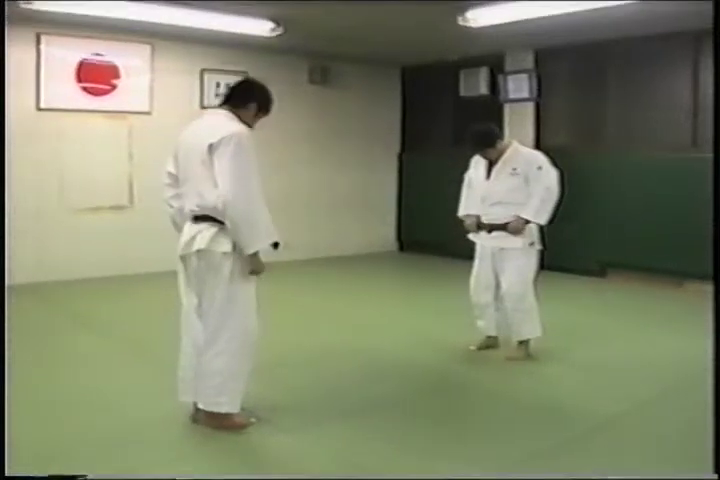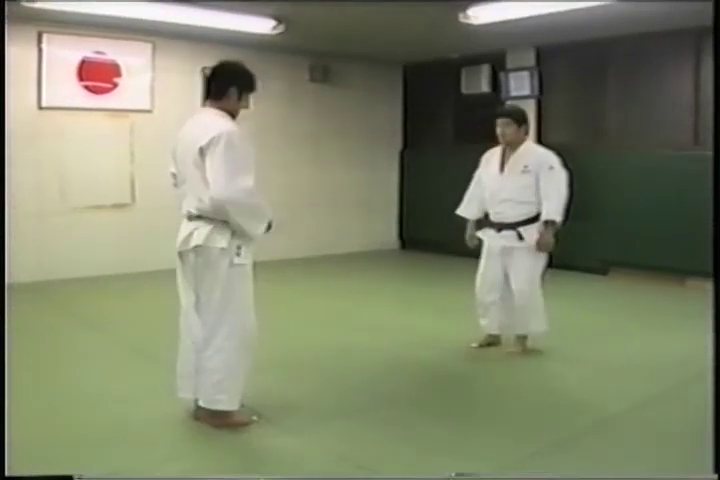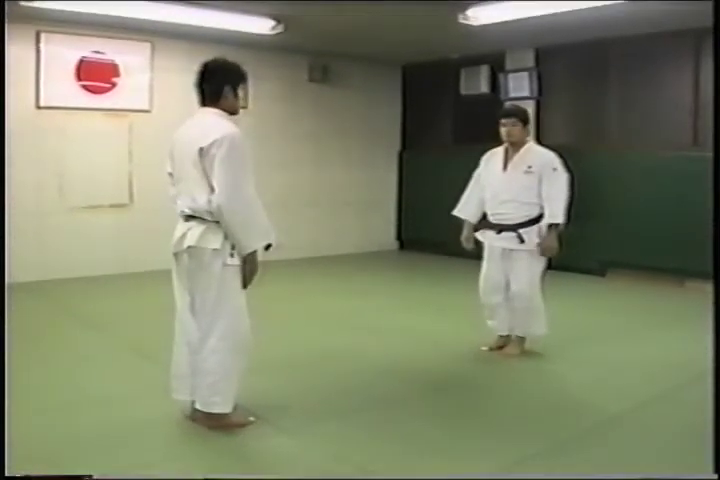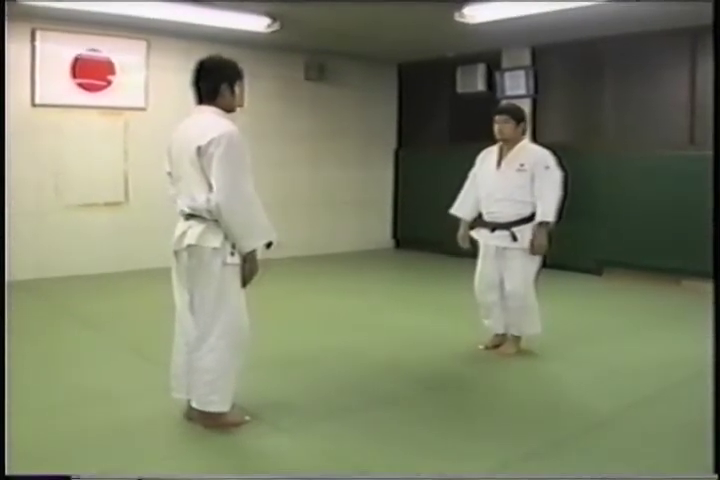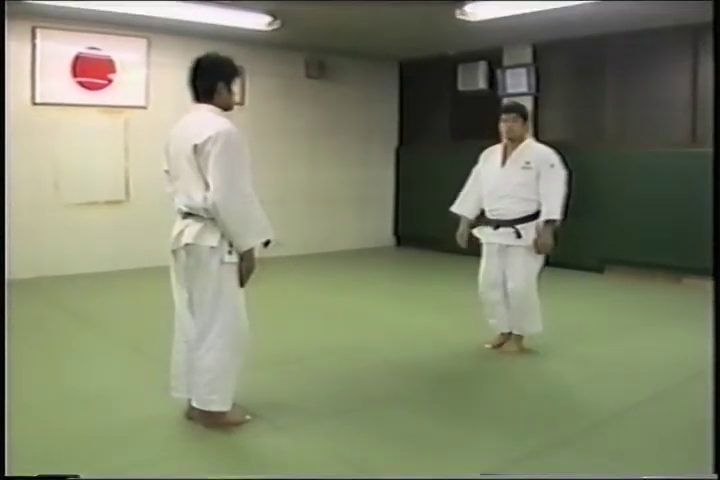
dt=1s
person 1, frame 1
left shoulder: (191, 131)
right shoulder: (234, 133)
left elbow: (173, 190)
right elbow: (238, 197)
right wrist: (253, 249)
left hip: (194, 237)
right hip: (223, 242)
left knee: (199, 322)
right knee: (229, 326)
left ankle: (200, 401)
right ankle: (216, 409)
person 1, frame 2
left shoulder: (189, 129)
right shoulder: (225, 131)
right elbow: (230, 194)
right wrist: (261, 220)
left hip: (193, 233)
right hip: (221, 240)
left knee: (199, 319)
right knee: (228, 324)
left ankle: (202, 398)
right ankle: (217, 406)
person 1, frame 3
left shoulder: (185, 131)
right shoulder: (226, 134)
right elbow: (233, 199)
right wrist: (250, 248)
left hip: (188, 234)
right hip: (216, 241)
left knee: (194, 321)
right knee: (223, 326)
left ankle: (198, 400)
right ankle: (213, 408)
person 1, frame 4
left shoulder: (183, 130)
right shoulder: (223, 132)
right elbow: (231, 198)
right wrist: (250, 247)
left hip: (188, 233)
right hip: (215, 240)
left knee: (193, 320)
right knee: (221, 324)
left ankle: (195, 399)
right ankle: (210, 406)
person 1, frame 5
left shoulder: (180, 128)
right shoulder: (221, 130)
right elbow: (228, 196)
right wrist: (247, 246)
left hip: (186, 232)
right hip: (214, 239)
left knee: (192, 320)
right knee: (220, 323)
left ankle: (195, 399)
right ankle: (211, 406)
person 2, frame 1
left shoulder: (530, 159)
right shoulder: (477, 162)
left elbow: (547, 190)
right elbow: (470, 189)
left wrist: (524, 219)
right wrist: (470, 215)
left hip: (517, 237)
right hip: (487, 236)
left knee: (516, 289)
right knee: (481, 287)
left ankle: (523, 343)
right ankle: (491, 335)
person 2, frame 2
left shoulder: (542, 158)
right shoulder: (490, 157)
left elbow: (554, 195)
right elbow: (478, 192)
left wrist: (548, 230)
right wrist: (472, 224)
left hip: (526, 235)
right hip: (495, 234)
left knee: (524, 289)
right knee: (487, 285)
left ankle: (522, 337)
right ankle: (492, 333)
person 2, frame 3
left shoulder: (545, 159)
right shoulder: (490, 158)
left elbow: (555, 198)
right elbow: (475, 193)
left wrist: (552, 234)
right wrist: (468, 227)
left hip: (527, 236)
right hip: (495, 235)
left knee: (523, 290)
right knee: (491, 287)
left ankle: (520, 338)
right ankle: (503, 333)
person 2, frame 4
left shoulder: (539, 157)
right shoulder: (486, 156)
left elbow: (548, 196)
right elbow: (472, 192)
left wrist: (541, 232)
right wrist: (464, 226)
left hip: (521, 234)
right hip: (491, 234)
left knee: (517, 288)
right knee: (486, 286)
left ankle: (515, 336)
right ankle: (499, 332)
person 2, frame 5
left shoulder: (543, 155)
right shoulder: (489, 155)
left elbow: (553, 195)
right elbow: (473, 190)
left wrist: (547, 231)
right wrist: (464, 224)
left hip: (525, 233)
right hip: (493, 232)
left knee: (520, 286)
right knee: (490, 285)
left ankle: (518, 336)
right ankle: (504, 331)
